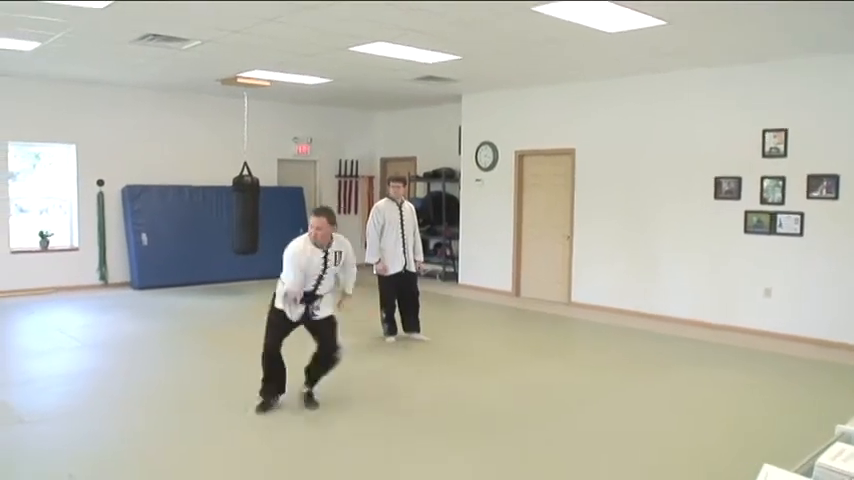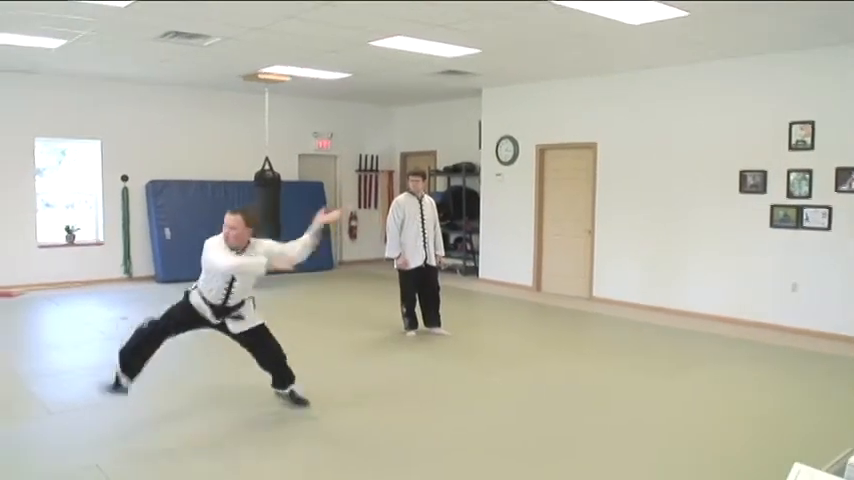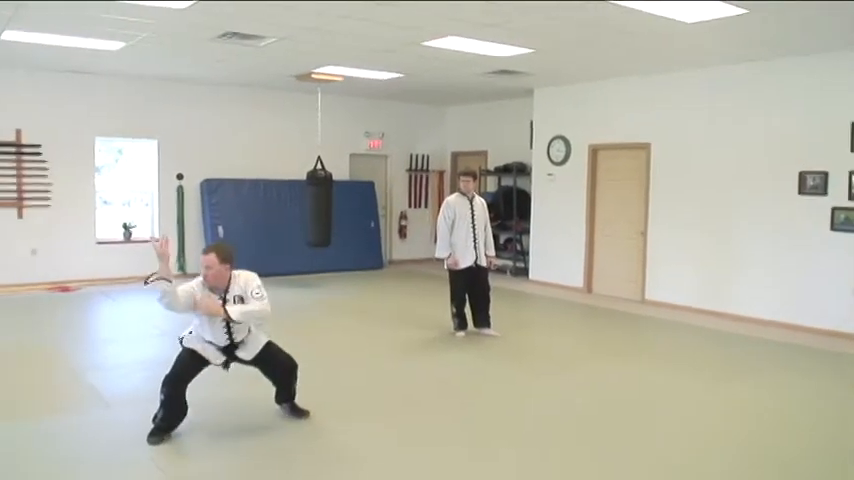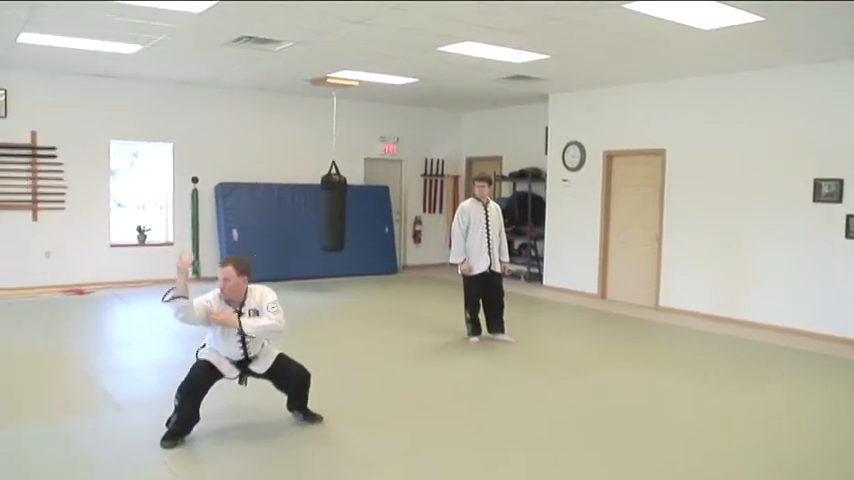
dt=0.4s
person 1, frame 1
left shoulder: (342, 244)
right shoulder: (297, 248)
left elbow: (349, 267)
right elbow: (293, 281)
left wrist: (346, 290)
right wrist: (292, 294)
left hip: (319, 304)
right hip: (289, 302)
left knee: (329, 350)
right knee: (271, 345)
left ankle: (309, 388)
right ankle: (272, 393)
person 1, frame 2
left shoulder: (262, 248)
right shoulder: (214, 245)
left elbow: (293, 253)
right elbow: (227, 264)
left wrist: (316, 226)
right wrist: (268, 262)
left hip: (236, 313)
right hip: (203, 304)
left knee: (270, 351)
right knee: (156, 331)
left ankle: (285, 388)
right ankle: (123, 379)
person 1, frame 3
left shoulder: (248, 280)
right shoulder: (196, 288)
left elbow: (263, 309)
right elbow: (171, 300)
left wrist: (224, 310)
right wrist: (164, 264)
left hip: (245, 342)
right hip: (207, 344)
left knee: (287, 367)
right knee: (175, 379)
left ankle: (286, 402)
right ankle: (164, 425)
person 1, frame 4
left shoulder: (263, 294)
right shoulder: (212, 301)
left elbow: (277, 323)
right elbow: (184, 313)
left wrist: (238, 322)
right wrist: (182, 278)
left hip: (258, 356)
right hip: (220, 358)
left knee: (300, 377)
right knee: (190, 388)
left ankle: (299, 409)
right ankle: (177, 430)
person 2, frame 1
left shoulder: (410, 208)
right shoulder: (380, 207)
left elbow: (415, 233)
right elbow: (372, 235)
left wrist: (418, 257)
right wrist: (376, 260)
left hip: (408, 262)
right hip: (388, 262)
left knee: (411, 297)
right knee: (388, 300)
left ankle: (412, 329)
right ankle: (390, 331)
person 2, frame 2
left shoulder: (430, 202)
right shoulder: (400, 202)
left elbow: (436, 228)
right elbow: (393, 230)
left wrist: (439, 252)
right wrist: (397, 255)
left hip: (429, 257)
right hip: (408, 257)
left knee: (432, 291)
right knee: (409, 294)
left ankle: (433, 323)
right ankle: (410, 325)
person 2, frame 3
left shoulder: (481, 202)
right shoulder: (450, 202)
left elbow: (486, 229)
right elbow: (443, 229)
left wrist: (490, 253)
right wrist: (447, 255)
left hip: (479, 257)
right hip: (458, 257)
left knee: (482, 292)
right knee: (458, 295)
left ankle: (482, 324)
right ankle: (460, 326)
person 2, frame 4
left shoulder: (496, 208)
right shoulder: (465, 207)
left elbow: (501, 234)
right elbow: (457, 235)
left wrist: (504, 258)
right wrist: (461, 260)
left hip: (493, 263)
right hip: (473, 263)
left knee: (496, 297)
right knee: (472, 300)
left ankle: (497, 330)
right ankle: (473, 331)
